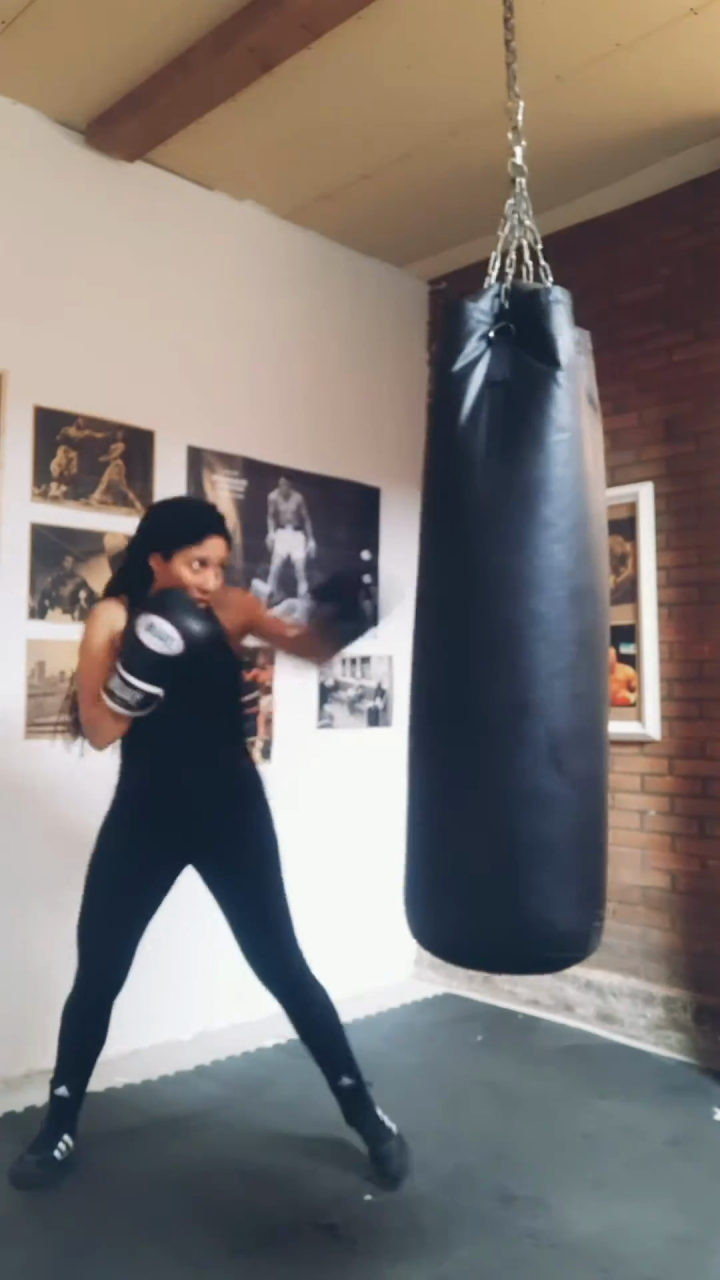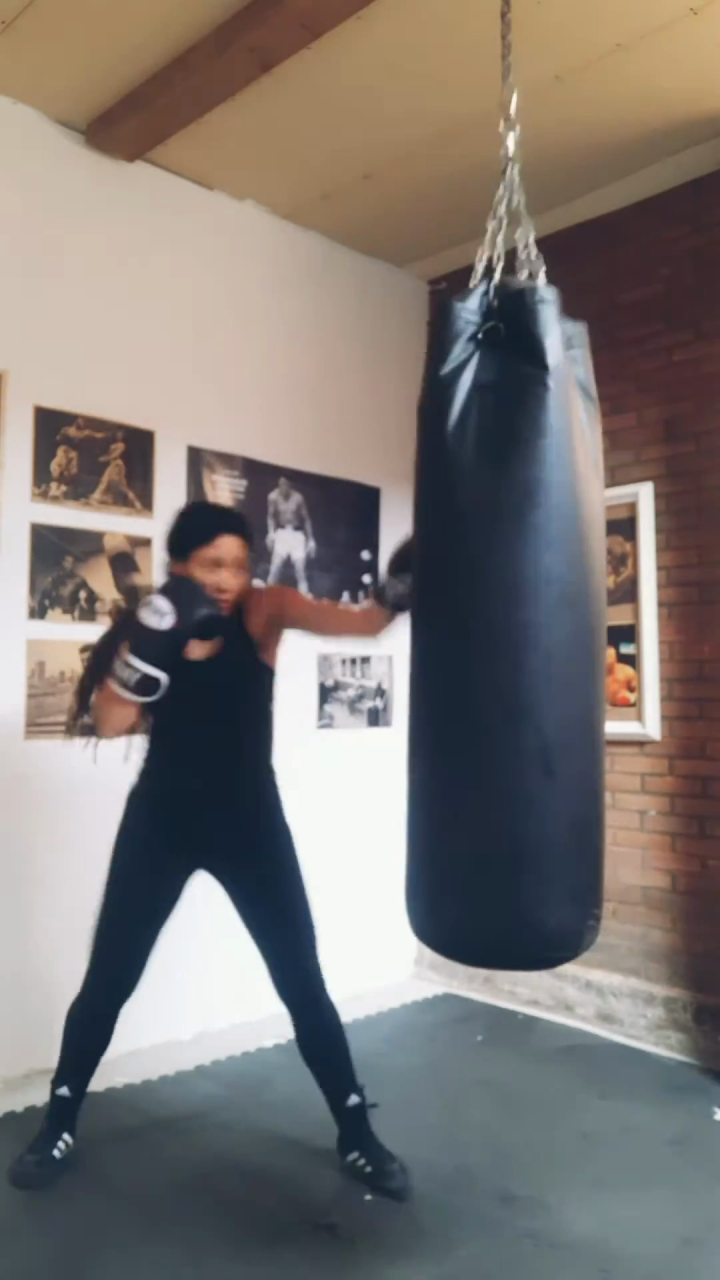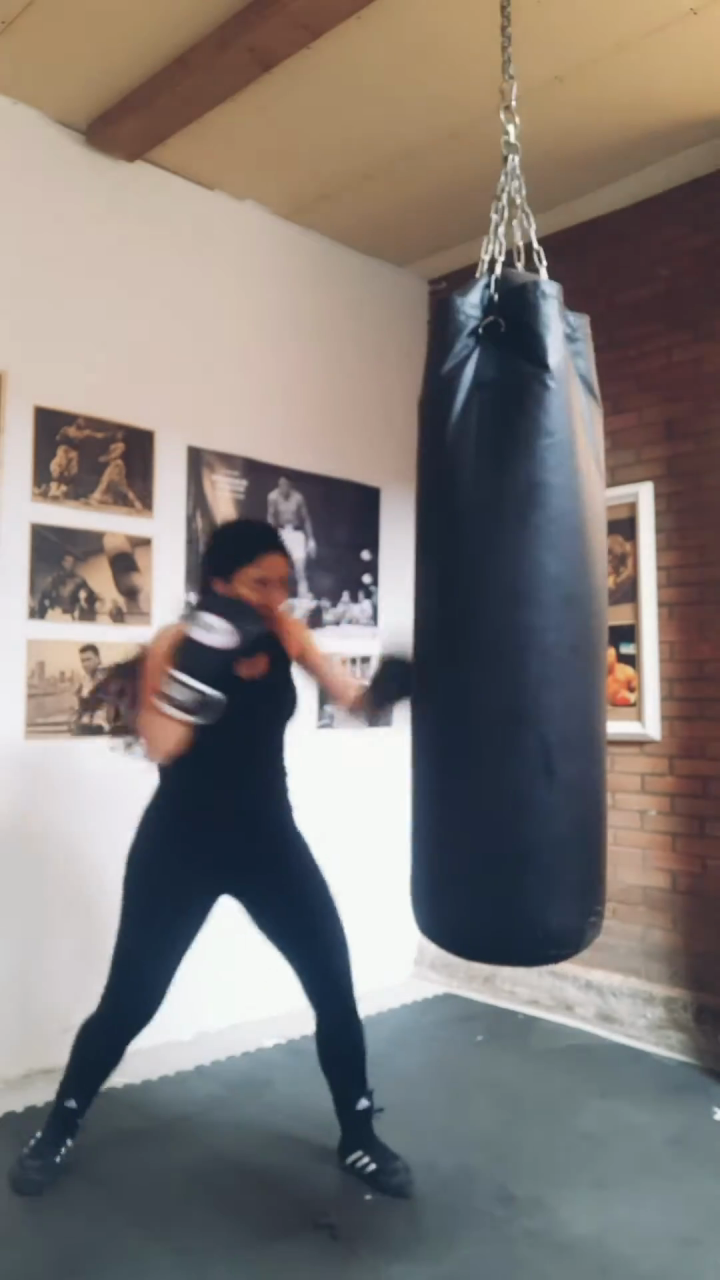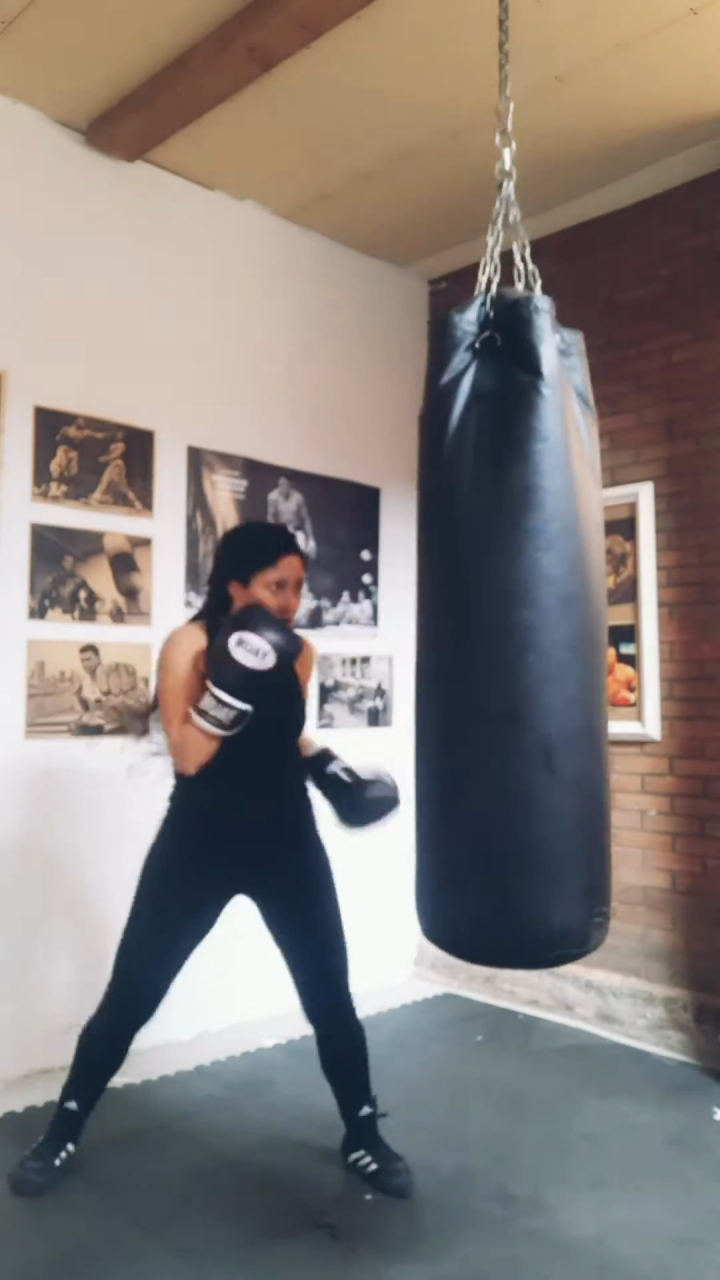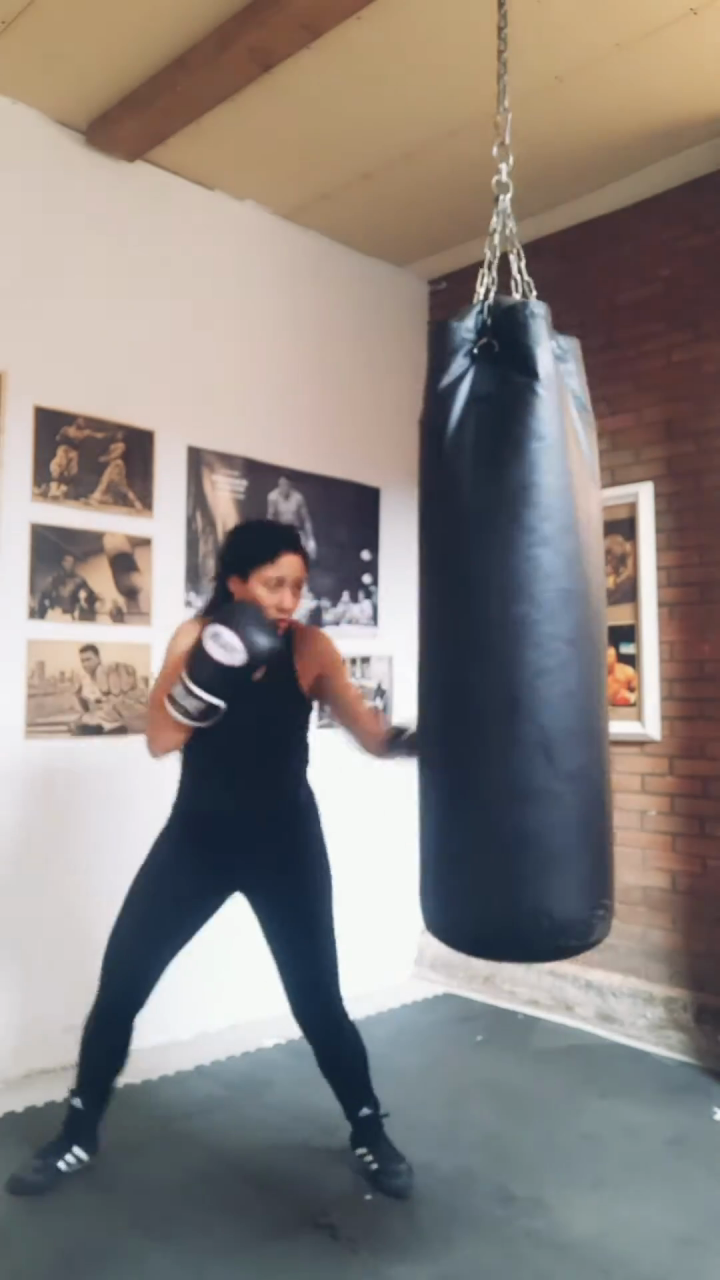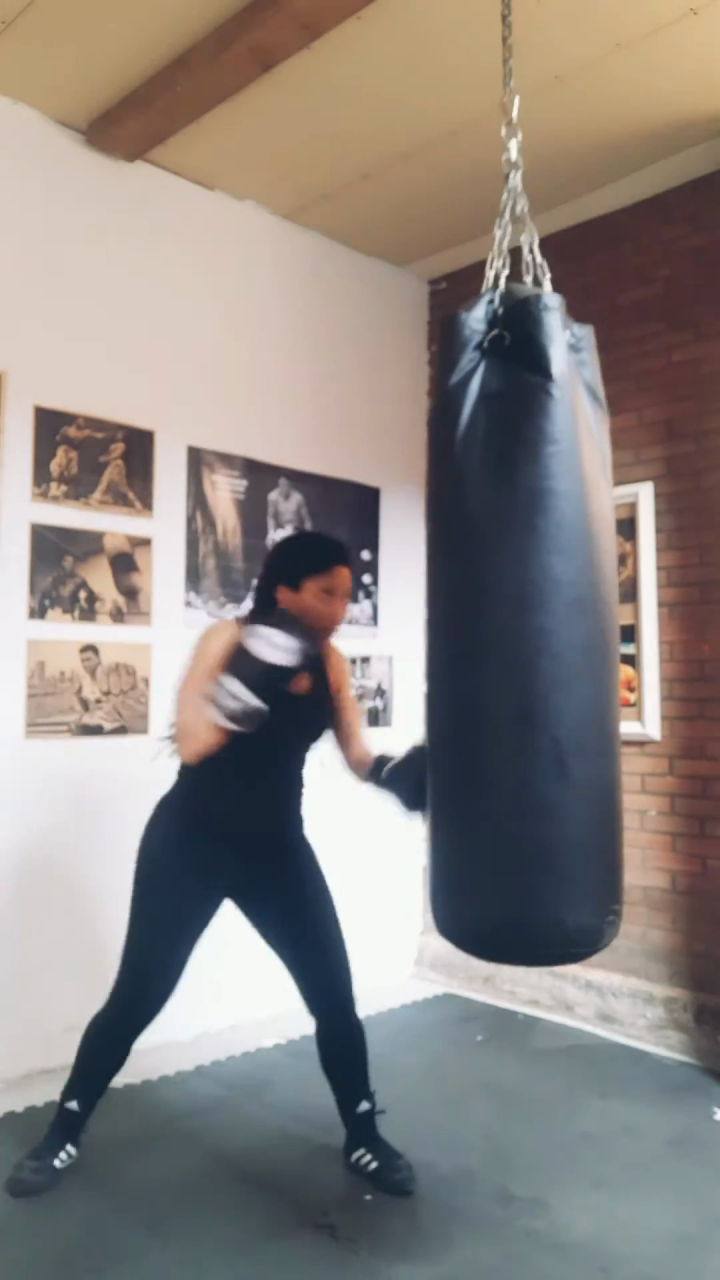
dt=0.1s
person 1, frame 1
left shoulder: (228, 609)
right shoulder: (114, 617)
left elbow: (309, 646)
right elbow: (98, 731)
left wrist: (331, 630)
right wrist: (145, 656)
left hip: (231, 811)
right hip: (144, 815)
left knee: (280, 966)
right knee: (97, 974)
left ankle: (361, 1110)
right ankle: (59, 1127)
person 1, frame 2
left shoulder: (263, 609)
right shoulder: (148, 617)
left elbow: (359, 624)
right elbow: (110, 723)
left wrist: (400, 592)
right wrist: (151, 642)
left hip: (248, 817)
right hip: (161, 818)
left knee: (301, 981)
right knee: (108, 976)
left ankle: (357, 1133)
right ankle: (59, 1126)
person 1, frame 3
left shoulder: (283, 630)
right shoulder: (181, 640)
left elbow: (346, 694)
right elbow: (161, 746)
left wrist: (386, 688)
right wrist: (200, 659)
left hip: (267, 837)
right hip: (179, 842)
left knee: (335, 988)
right knee: (129, 999)
left ankle: (358, 1134)
right ankle: (59, 1130)
person 1, frame 4
left shoulder: (292, 647)
right shoulder: (189, 644)
right elbow: (188, 757)
left wrist: (330, 771)
right wrist: (236, 676)
left hip: (286, 841)
right hip: (199, 842)
left knee: (330, 1000)
right knee: (130, 996)
left ankle: (362, 1135)
right ankle: (62, 1133)
person 1, frame 5
left shoulder: (312, 647)
right shoulder: (195, 636)
left elbow: (370, 735)
right elbow: (161, 741)
left wrist: (422, 740)
right wrist: (213, 664)
left hip: (287, 843)
right hip: (199, 839)
left knee: (318, 1006)
right knee: (120, 985)
left ankle: (369, 1134)
right ankle: (78, 1134)
person 1, frame 6
left shoulder: (328, 660)
right shoulder: (226, 640)
left elbow: (358, 753)
right elbow: (189, 744)
left wrist: (398, 772)
left hip: (275, 846)
right hip: (187, 840)
left knee: (334, 998)
right knee: (137, 997)
left ankle: (363, 1134)
right ankle: (65, 1135)
